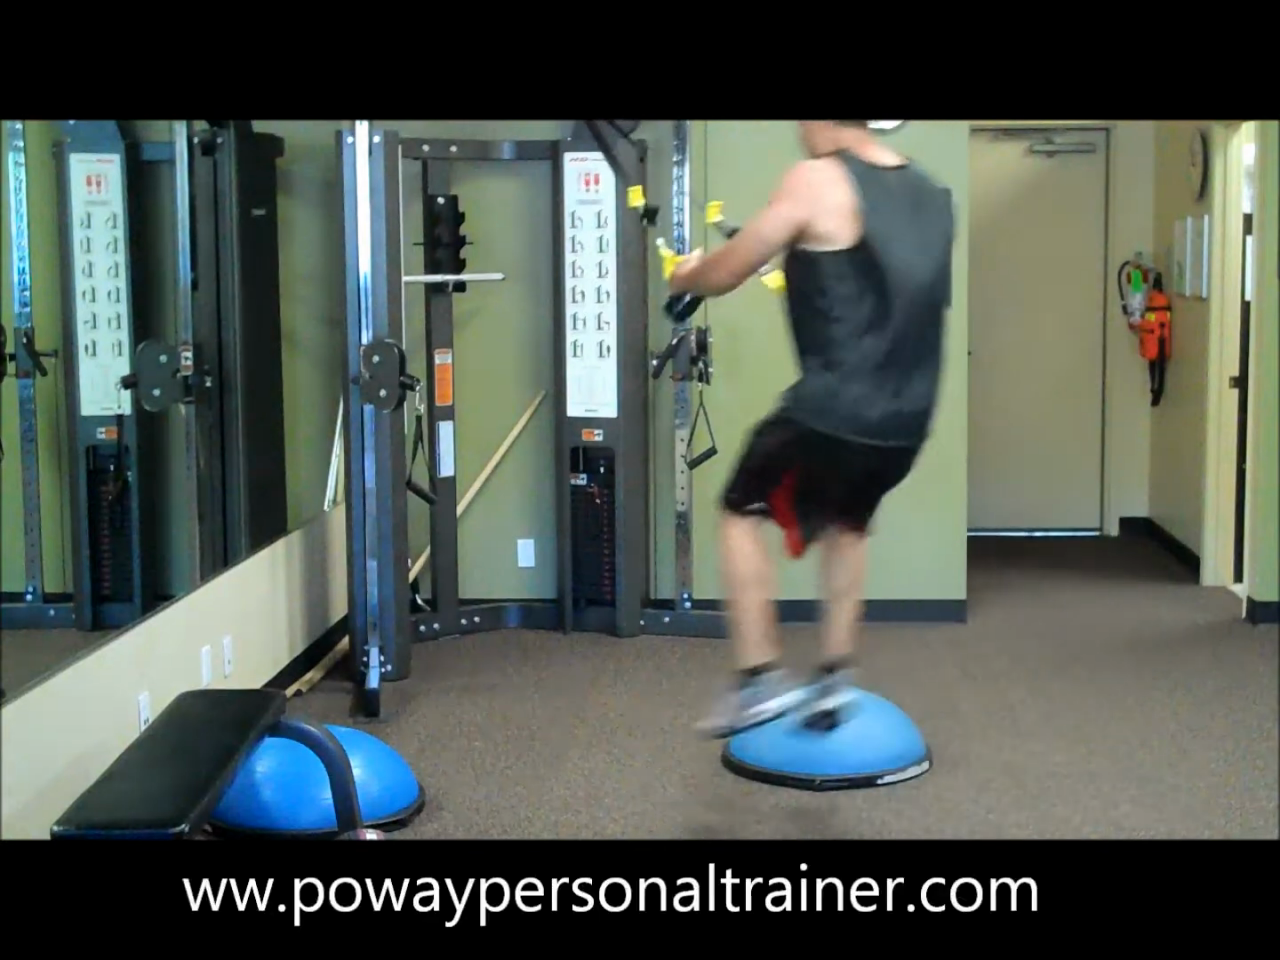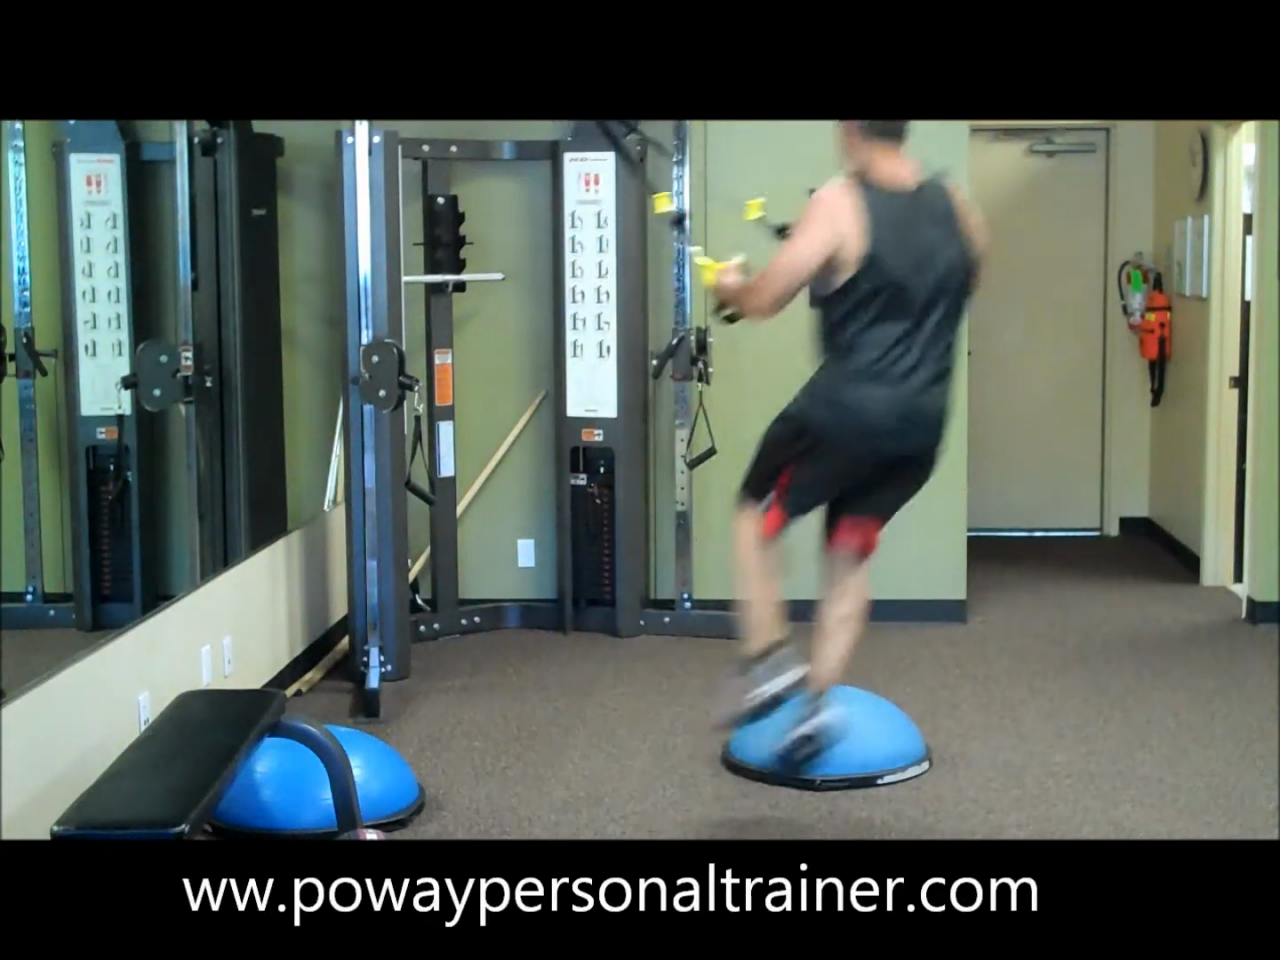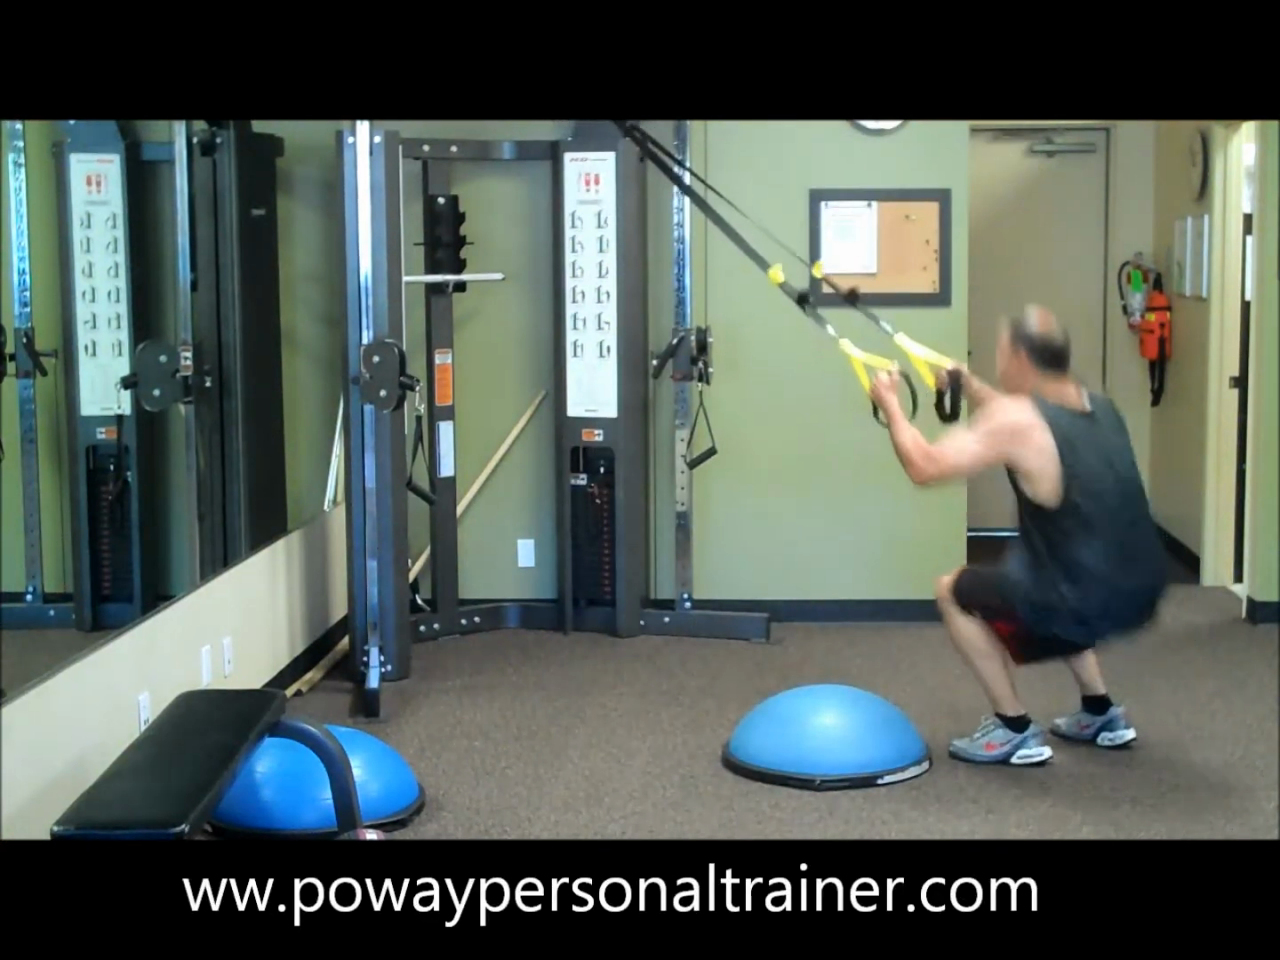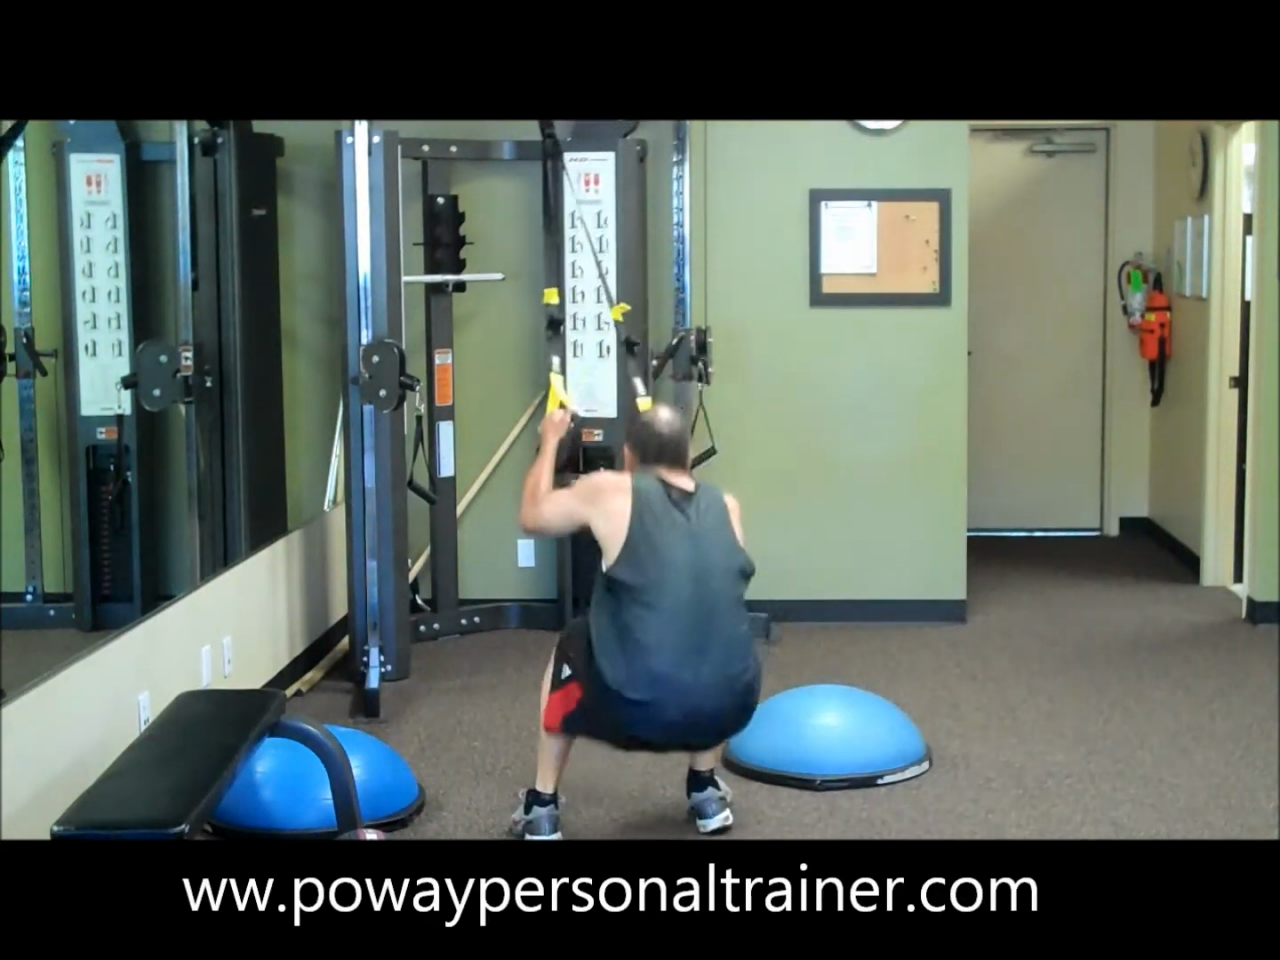
dt=1s
person 1, frame 1
left shoulder: (816, 181)
right shoulder: (932, 192)
left elbow: (723, 275)
left wrist: (690, 274)
left hip: (835, 410)
right hip: (909, 416)
left knee: (742, 516)
right knee: (846, 525)
left ankle: (761, 678)
right ankle: (837, 674)
person 1, frame 2
left shoulder: (839, 204)
right shoulder: (959, 209)
left elbow: (760, 301)
left wrist: (731, 287)
left hip: (845, 413)
right hip: (920, 427)
left knee: (756, 516)
right knee: (849, 555)
left ankle: (765, 661)
right ankle: (815, 701)
person 1, frame 3
left shoulder: (1017, 422)
right shoulder: (1100, 409)
left elbow: (926, 469)
left wrist: (888, 400)
right wrist: (968, 383)
left hip: (1091, 601)
right hip: (1139, 592)
left knee: (956, 594)
left ankle: (1016, 730)
right ankle: (1103, 713)
person 1, frame 4
left shoulder: (610, 492)
right shoulder: (726, 506)
left elbow: (532, 516)
left wrist: (549, 443)
left hip: (640, 706)
right hip: (730, 707)
left knee: (572, 649)
left ankle: (541, 808)
right ankle: (707, 790)
